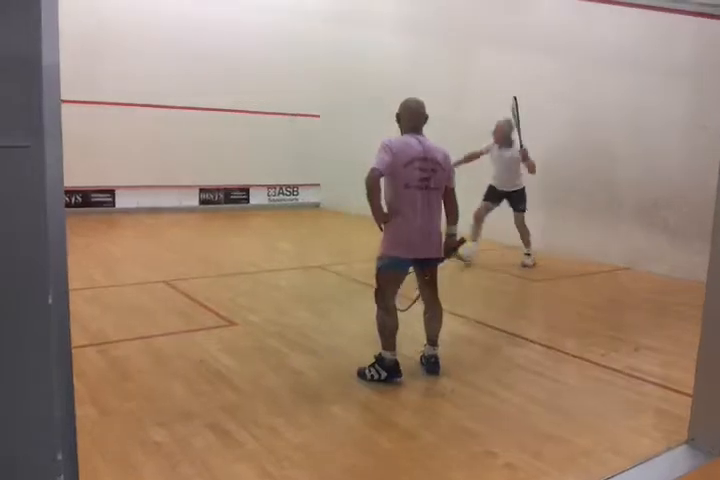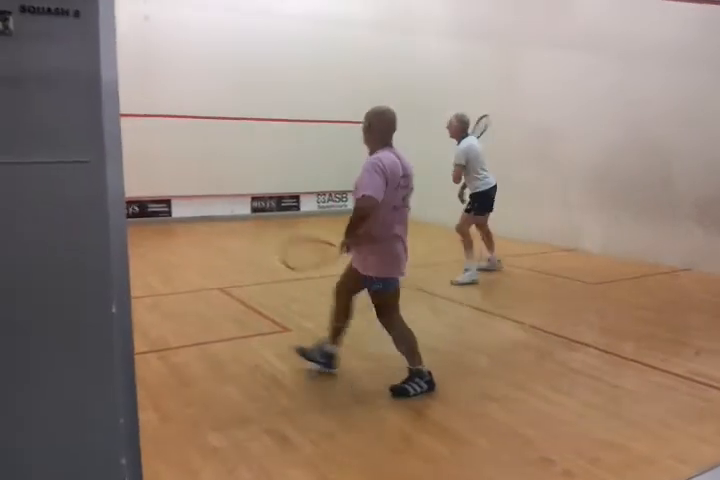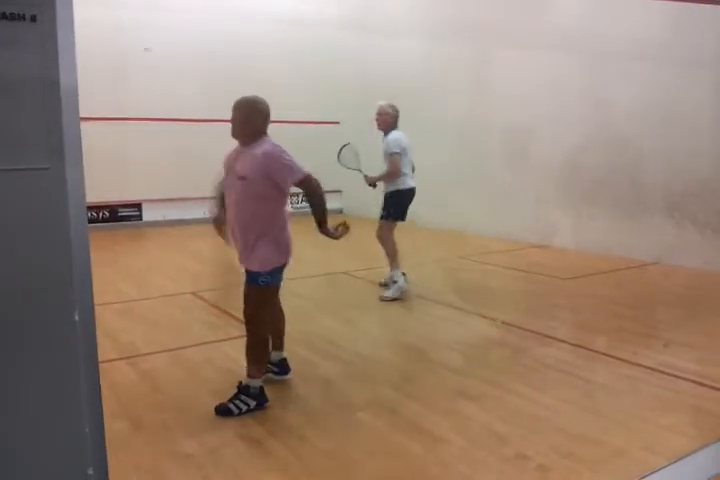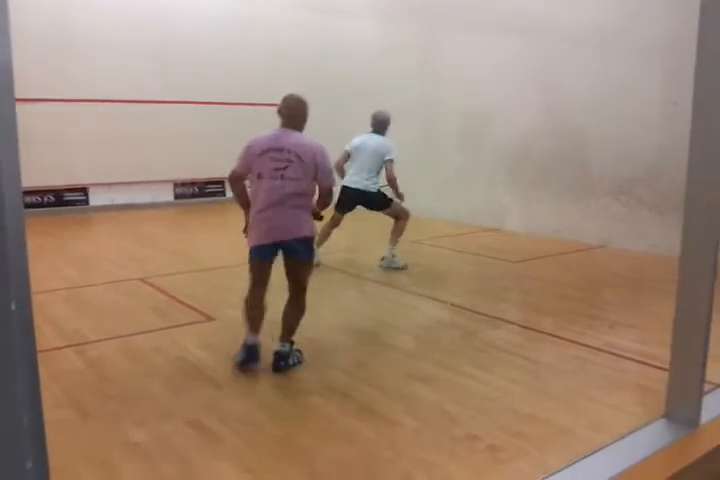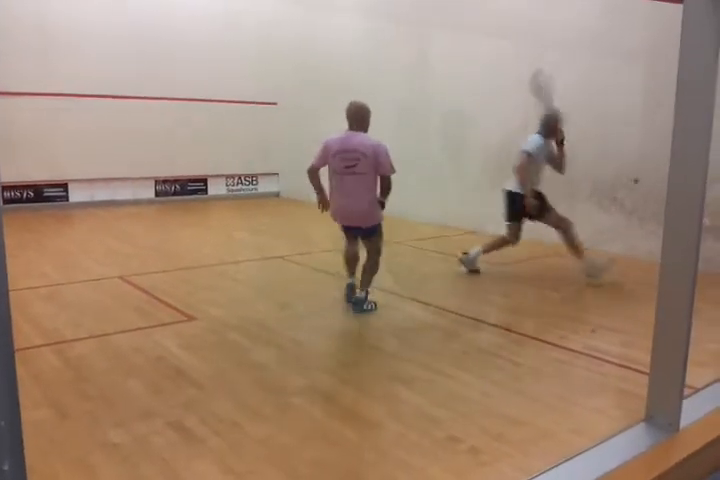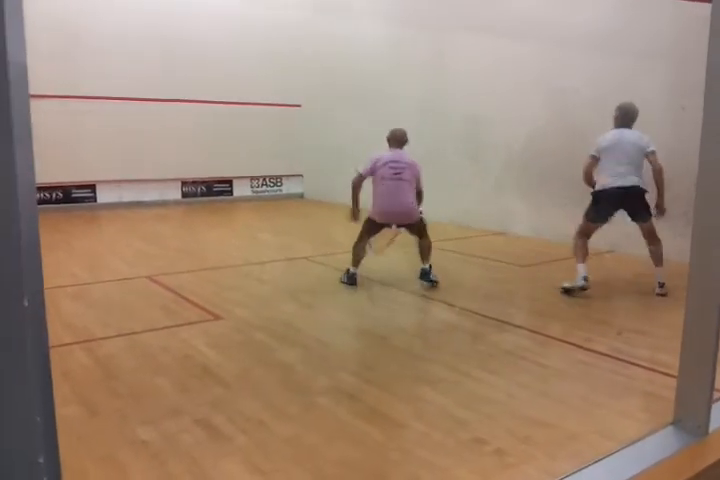
dt=0.7s
person 1, frame 1
left shoulder: (392, 146)
right shoulder: (441, 155)
left elbow: (372, 179)
right elbow: (450, 198)
left wrist: (378, 213)
right wrist: (452, 235)
left hip: (399, 240)
right hip: (431, 240)
left knee: (385, 298)
right knee: (430, 296)
left ankle: (388, 362)
right ankle: (431, 355)
person 1, frame 2
left shoulder: (376, 164)
right shoulder: (401, 163)
left elbow: (366, 207)
left wrist: (349, 234)
left hip: (381, 255)
right hip: (375, 250)
left knee: (388, 315)
right knee: (343, 293)
left ankle: (421, 374)
right ankle: (327, 352)
person 1, frame 3
left shoulder: (268, 154)
right shoulder: (240, 152)
left elbow: (310, 184)
right elbow: (228, 185)
left wrist: (323, 228)
right wrist: (221, 214)
left hip: (264, 251)
right hip: (255, 248)
left knee: (255, 316)
right knee: (269, 306)
left ankle: (253, 390)
right ankle: (277, 361)
person 1, frame 4
left shoulder: (257, 144)
right shoulder: (315, 150)
left elbow: (235, 179)
right elbow: (327, 195)
left wrist: (249, 212)
right wrist: (316, 209)
left hip: (262, 228)
right hip: (298, 228)
left knee: (256, 289)
right knee: (297, 290)
left ankle: (251, 343)
right ankle: (283, 350)
person 1, frame 5
left shoulder: (331, 144)
right shoulder: (376, 147)
left elbow: (312, 171)
right elbow: (385, 181)
left wrist: (321, 195)
right wrist: (382, 199)
left hip: (340, 210)
right hip: (367, 211)
left knee: (351, 244)
right knee: (373, 253)
left ankle: (351, 284)
right ankle: (361, 298)
person 1, frame 6
left shoulder: (378, 160)
right shoulder: (413, 164)
left elbow: (357, 181)
right elbow: (419, 192)
left wrist: (354, 206)
right wrist: (416, 210)
left hip: (381, 211)
right hip: (407, 211)
left knee: (363, 238)
right knee: (424, 237)
left ankle: (352, 273)
right ankle: (426, 270)
person 2, frame 1
left shoulder: (517, 151)
right shoulder: (493, 146)
left elbow: (533, 171)
right elbow: (475, 155)
left wrist: (526, 160)
right wrist: (456, 163)
left hip: (516, 189)
right hip: (496, 187)
left knee: (519, 223)
right knee: (478, 215)
left ankle: (528, 254)
right ankle: (469, 252)
person 2, frame 2
left shoulder: (462, 148)
right shoulder: (471, 141)
left elbow: (456, 179)
left wrist: (456, 173)
right wrist: (463, 187)
left hip: (482, 191)
right hip: (486, 187)
left knee: (462, 227)
right knee: (481, 224)
left ankle: (470, 271)
right ankle: (493, 260)
person 2, frame 3
left shoulder: (393, 139)
right shoulder: (392, 138)
left elbow: (395, 171)
right elbow: (411, 168)
left wrist: (374, 179)
left hip: (400, 191)
right hip: (397, 191)
left knee: (384, 233)
right knee: (383, 234)
left ankle: (398, 282)
right ankle: (396, 273)
person 2, frame 4
left shoulder: (356, 140)
right shoulder: (386, 146)
left elbow: (338, 165)
right elbow: (390, 177)
right wrist: (397, 193)
left hip: (349, 188)
right hip: (369, 192)
left knee: (333, 223)
right knee: (403, 215)
right ankle: (389, 257)
person 2, frame 5
left shoulder: (546, 144)
right shoulder: (536, 142)
left elbow: (561, 168)
right elbow: (520, 167)
left wrist: (560, 144)
right wrist: (528, 196)
left hip: (521, 194)
right hip: (521, 194)
left knee: (512, 237)
right knee: (564, 225)
left ankle: (471, 256)
right ankle: (588, 266)
person 2, frame 6
left shoulder: (604, 139)
right shoulder: (642, 139)
left elbow: (587, 173)
right elbow: (657, 168)
left wrist: (597, 187)
right wrist: (661, 200)
left hip: (605, 191)
right hip: (633, 191)
left knee: (580, 235)
right knee: (652, 237)
left ankle: (581, 277)
right ankle: (660, 282)
